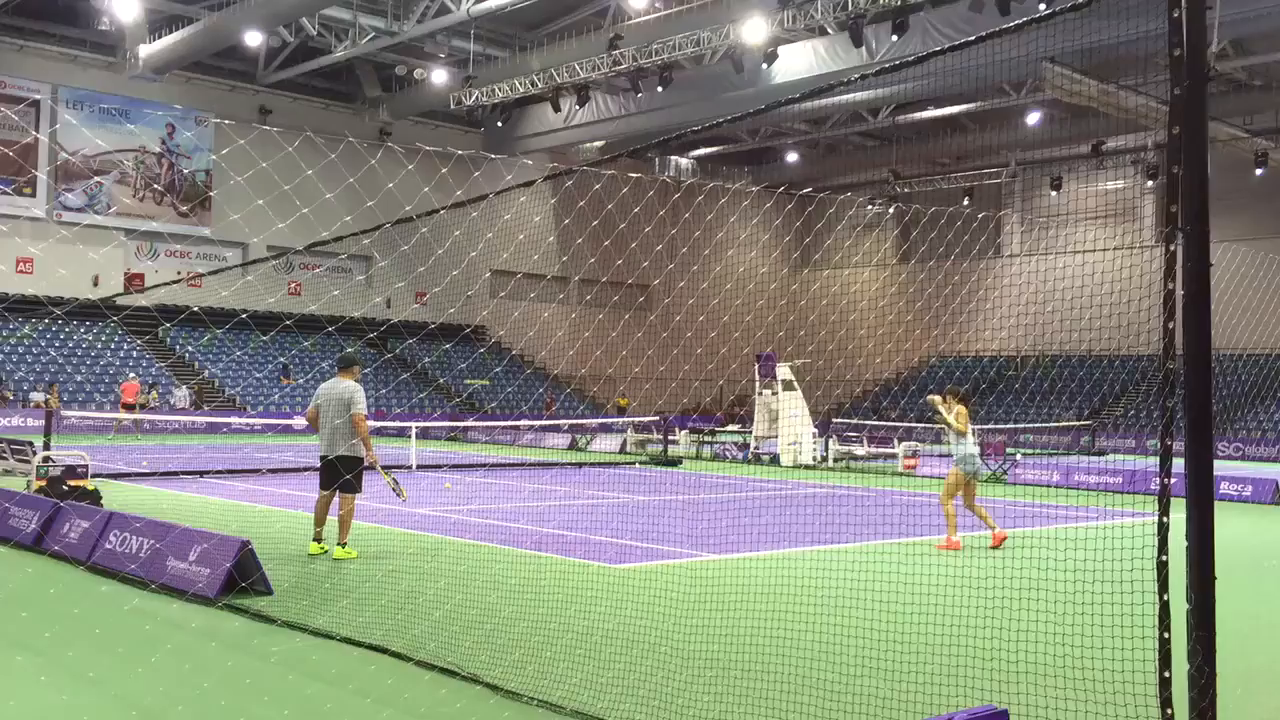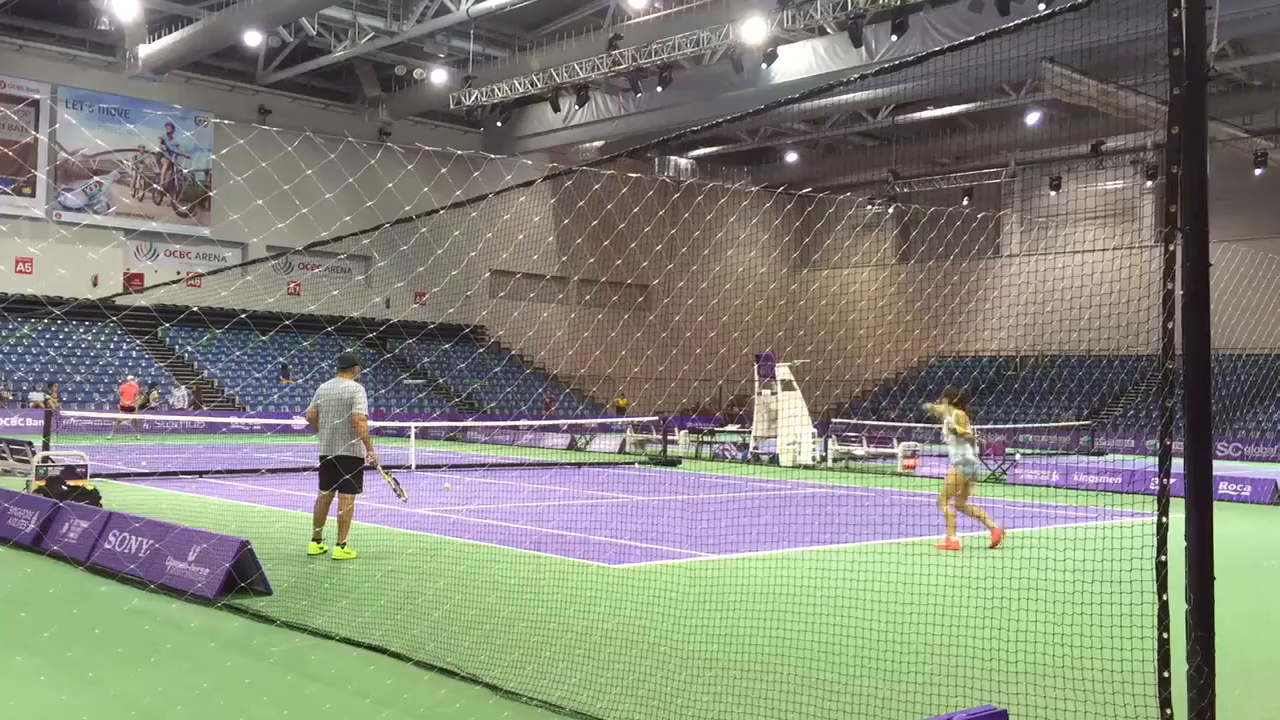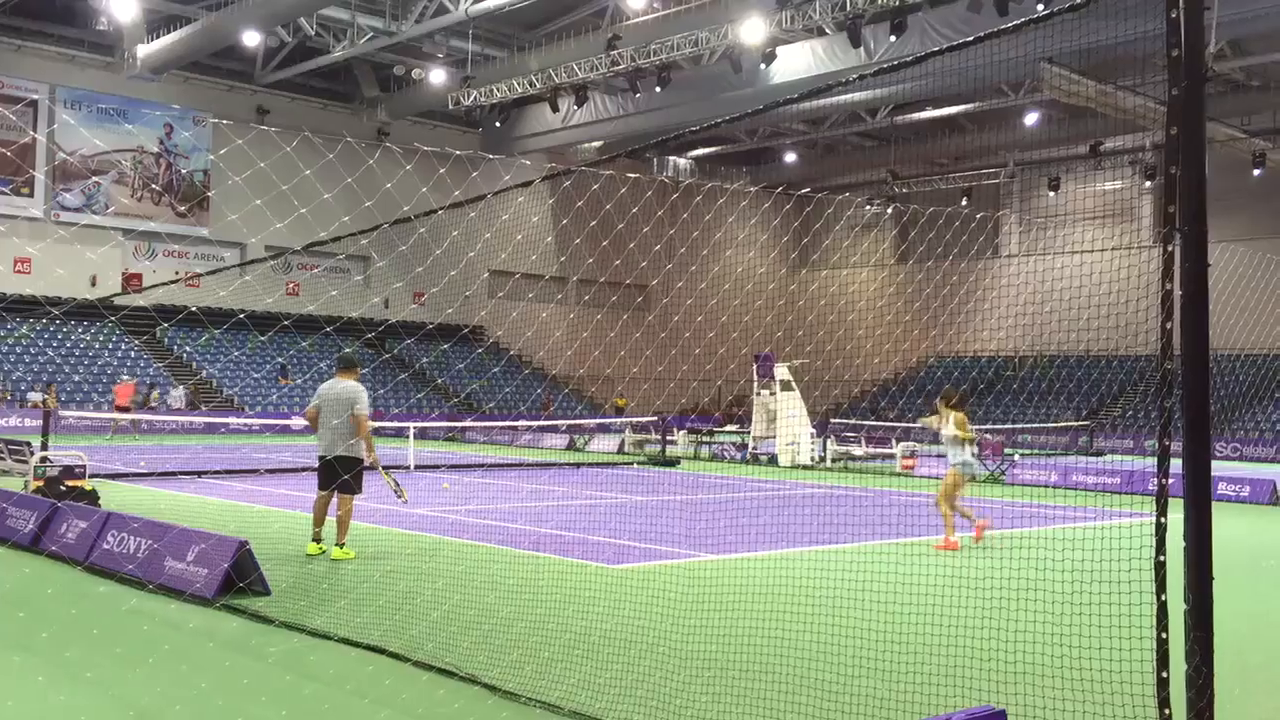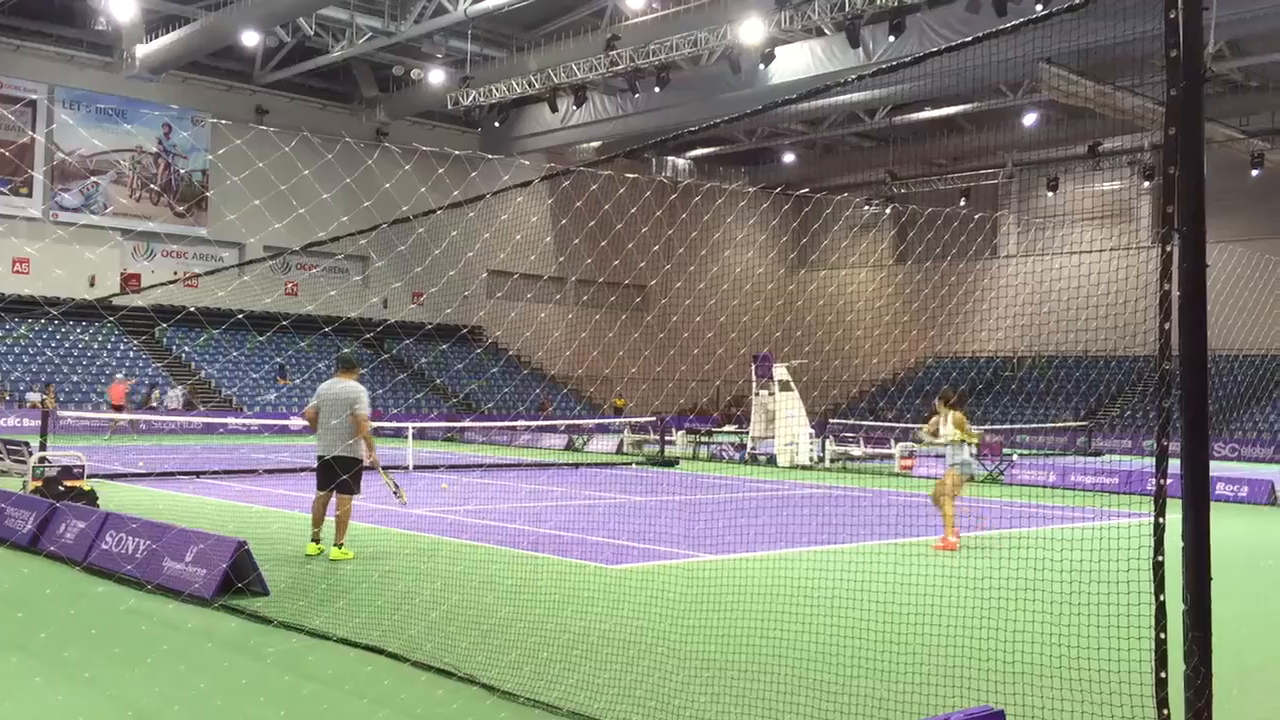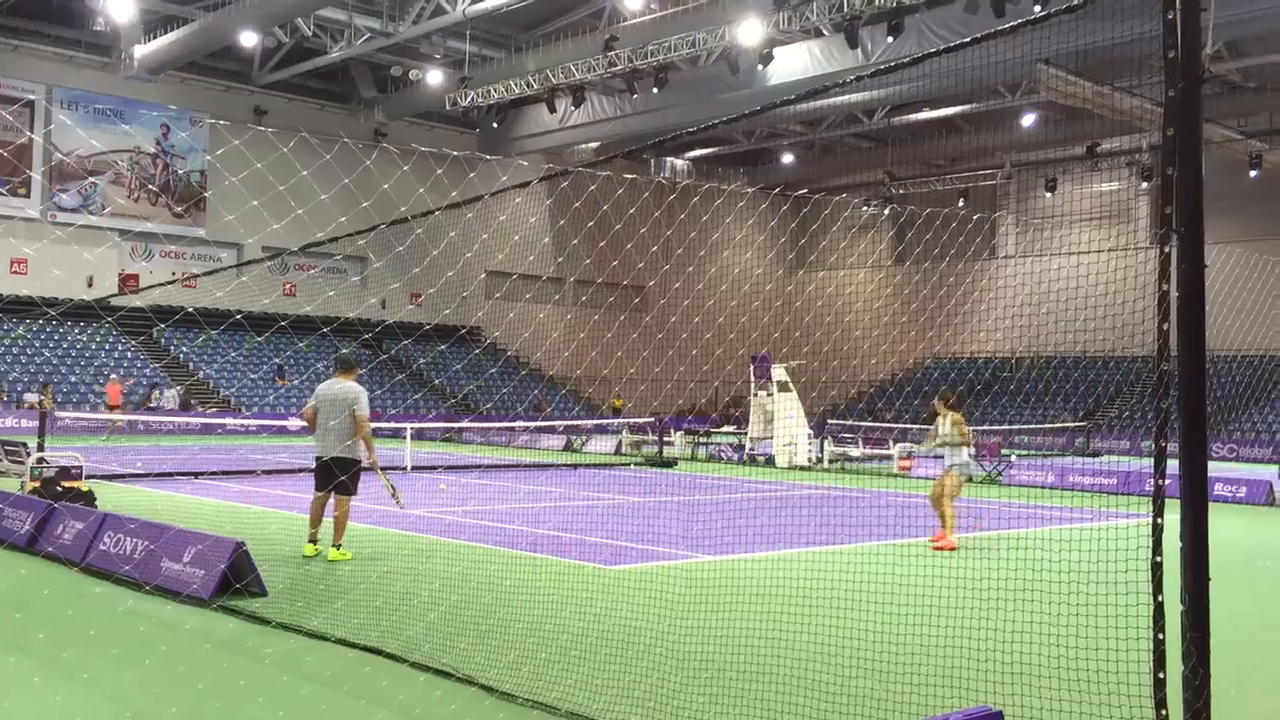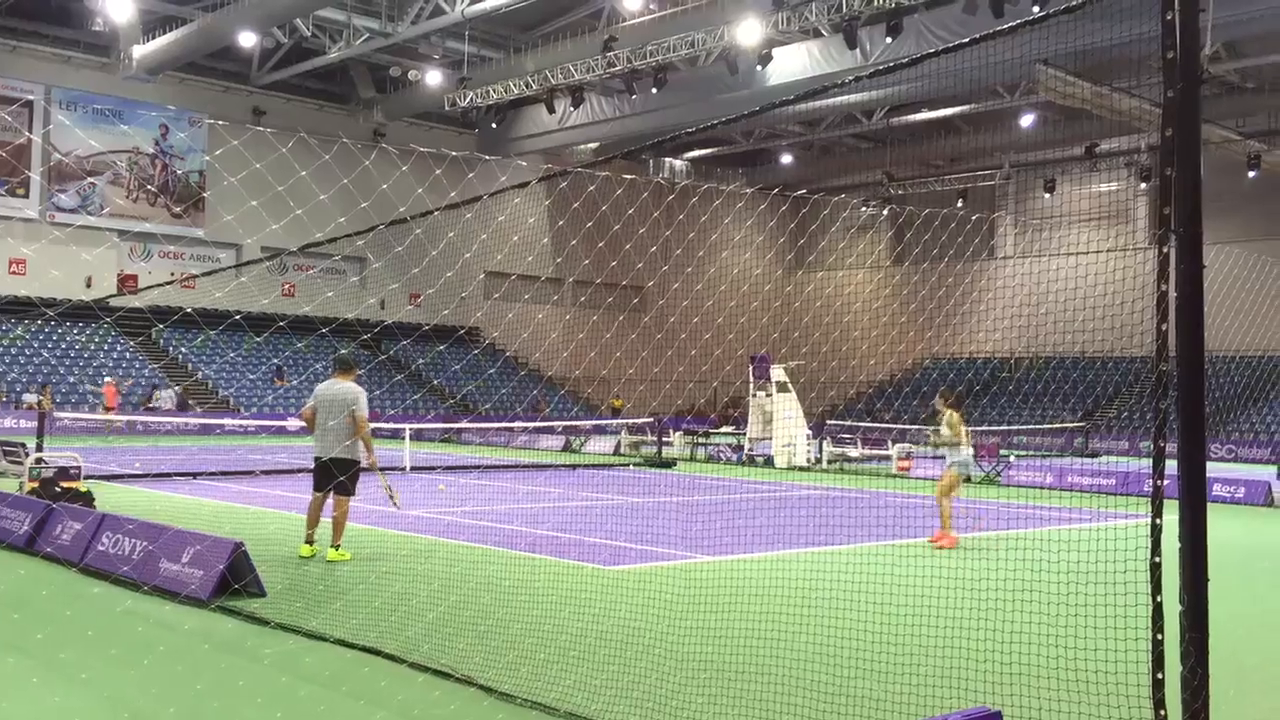
dt=0.1s
person 1, frame 1
left shoulder: (323, 388)
right shoulder: (355, 389)
left elbow: (310, 416)
right elbow: (359, 421)
right wrist: (369, 450)
left hip: (326, 450)
right hip: (350, 452)
left knee: (324, 495)
right knee: (347, 498)
left ankle: (316, 542)
right ankle: (341, 546)
person 1, frame 2
left shoulder: (323, 388)
right shoulder: (356, 389)
left elbow: (310, 416)
right elbow: (359, 421)
right wrist: (369, 450)
left hip: (326, 450)
right hip: (350, 452)
left knee: (324, 495)
right knee: (346, 499)
left ankle: (316, 542)
right ankle: (341, 546)
person 1, frame 3
left shoulder: (323, 388)
right shoulder: (358, 390)
left elbow: (310, 415)
right elbow: (362, 422)
right wrist: (371, 451)
left hip: (326, 451)
right hip: (350, 452)
left knee: (323, 495)
right knee: (345, 499)
left ankle: (315, 542)
right ankle: (339, 547)
person 1, frame 4
left shoulder: (323, 387)
right shoulder: (358, 390)
left elbow: (309, 415)
right elbow: (362, 422)
right wrist: (371, 451)
left hip: (324, 451)
right hip: (349, 452)
left knee: (322, 495)
right knee: (344, 499)
left ankle: (314, 542)
right ankle: (338, 547)
person 1, frame 5
left shoulder: (322, 388)
right shoulder: (358, 391)
left elbow: (307, 416)
right elbow: (362, 423)
right wrist: (371, 452)
left hip: (323, 451)
right hip: (348, 454)
left knee: (320, 496)
right knee: (342, 501)
left ankle: (311, 543)
right ankle: (336, 548)
person 1, frame 6
left shoulder: (320, 388)
right shoulder: (357, 391)
left elbow: (306, 416)
right elbow: (362, 424)
right wrist: (370, 453)
left hip: (321, 452)
right hip: (347, 454)
left knee: (318, 497)
right knee: (341, 501)
left ankle: (308, 544)
right ankle: (335, 548)
person 2, frame 1
left shoulder: (960, 410)
right shoulder: (950, 410)
left elbow: (961, 429)
right elbow: (931, 399)
left wrist: (948, 421)
right wrist: (936, 400)
left hip: (965, 460)
right hip: (969, 461)
left knee: (945, 498)
right knee: (970, 504)
left ankle: (953, 539)
right ankle: (997, 532)
person 2, frame 2
left shoulder: (959, 415)
right shoulder: (946, 413)
left elbow: (971, 437)
left wrist: (956, 429)
right wrist: (934, 408)
left hip: (964, 463)
right hip: (965, 463)
left knee: (943, 499)
right knee: (960, 504)
left ankle: (952, 539)
right ankle: (994, 529)
person 2, frame 3
left shoulder: (959, 417)
right shoulder: (940, 418)
left elbow: (973, 438)
right elbow: (923, 422)
left wrist: (958, 435)
right wrist: (930, 422)
left hip: (964, 464)
right hip: (955, 464)
left knee: (942, 499)
right knee: (949, 503)
left ankle: (951, 540)
right ankle: (977, 523)
person 2, frame 4
left shoulder: (957, 416)
right shoulder: (939, 418)
left elbow: (971, 438)
right elbow: (927, 433)
left wrist: (957, 438)
left hip: (962, 463)
right hip: (953, 464)
left knee: (946, 498)
right knee: (936, 497)
left ankle: (951, 540)
right ankle: (950, 531)
person 2, frame 5
left shoulder: (955, 417)
right shoulder: (940, 419)
left elbow: (967, 441)
right elbow: (932, 439)
left wrist: (946, 441)
right wrist: (932, 442)
left hip: (960, 464)
right hip: (950, 464)
left knee: (947, 498)
right knee: (934, 497)
left ankle: (950, 539)
right ankle: (944, 532)
person 2, frame 6
left shoulder: (951, 416)
right shoulder: (945, 416)
left elbow: (959, 440)
right elbow: (942, 440)
left wrist: (942, 441)
right wrist: (937, 440)
left hip: (961, 463)
right hip: (953, 463)
left knee: (943, 495)
right knee: (941, 496)
left ankle: (950, 535)
right ankle: (944, 532)
